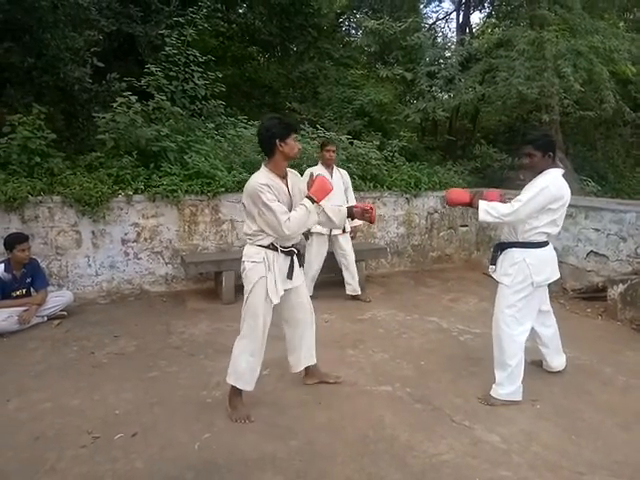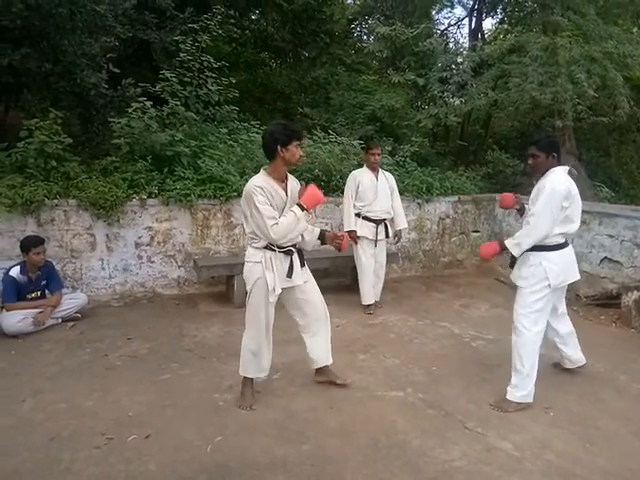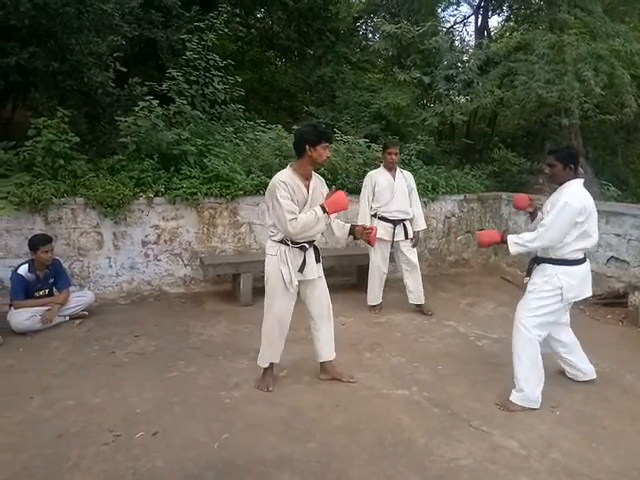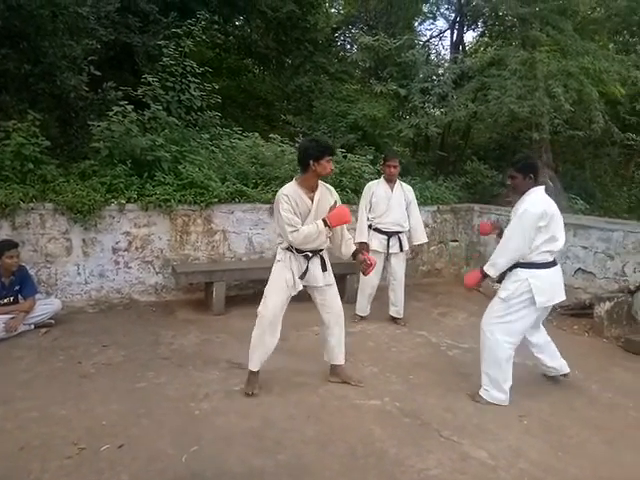
dt=0.7s
person 1, frame 1
left shoulder: (293, 177)
right shoulder: (259, 186)
left elbow: (317, 211)
right elbow: (287, 228)
left wrist: (350, 212)
right wrist: (311, 198)
left hip: (287, 260)
right hip: (262, 262)
left knee: (301, 315)
right knee: (254, 328)
left ankle: (310, 370)
right ankle: (236, 395)
person 1, frame 2
left shoulder: (293, 183)
right shoulder: (256, 188)
right elbow: (275, 232)
left wrist: (323, 236)
right wrist: (302, 207)
left hip: (292, 260)
right hip: (264, 262)
left knee: (316, 311)
right knee: (259, 325)
left ankle: (322, 368)
right ankle: (248, 384)
person 1, frame 3
left shoulder: (319, 182)
right shoulder: (281, 182)
left elbow: (327, 223)
right elbow: (292, 226)
left wrist: (353, 230)
right wrist: (324, 208)
left hip: (309, 254)
right hip: (283, 255)
left knee: (321, 310)
right knee: (278, 314)
left ankle: (327, 366)
right ankle: (268, 368)
person 1, frame 4
left shoulder: (329, 192)
right shoulder: (286, 195)
left elbow: (338, 231)
right elbow: (295, 236)
left wrist: (356, 254)
right wrist: (325, 222)
left hip: (318, 261)
right hip: (289, 261)
left knee: (334, 315)
right knee: (269, 314)
left ankle: (336, 369)
right ankle: (253, 371)
person 2, frame 1
left shoulder: (549, 184)
right shoulder: (548, 181)
left elbow: (516, 212)
right elbow: (526, 212)
left wrist: (475, 203)
right wrist: (503, 205)
left hip: (527, 259)
right hip: (533, 257)
left knee: (507, 321)
right knee: (537, 311)
left ankle: (507, 391)
right ankle: (554, 360)
person 2, frame 2
left shoulder: (552, 184)
right shoulder: (562, 181)
left elbow: (538, 228)
left wrist: (507, 245)
right wrist: (524, 210)
left hip: (544, 261)
right hip: (556, 258)
left knee: (526, 322)
right knee: (554, 312)
left ankle: (520, 393)
right ankle: (572, 359)
person 2, frame 3
left shoulder: (571, 199)
right shoulder: (570, 193)
left elbow: (546, 238)
right elbow: (553, 230)
left wrist: (505, 239)
right wrist: (535, 214)
left hip: (559, 274)
right hip: (563, 270)
left knee: (528, 326)
right knee: (554, 324)
left ankle: (525, 396)
right ankle: (581, 370)
person 2, frame 4
left shoulder: (530, 205)
right shoulder: (541, 201)
left elbow: (513, 248)
left wrist: (484, 272)
right wrist: (503, 233)
left hip: (529, 279)
right hip: (543, 274)
left knee: (495, 328)
right knee: (528, 325)
left ankle: (494, 392)
right ankle: (556, 368)
person 3, frame 1
left shoulder: (343, 174)
right shoulder: (312, 173)
left elbow: (350, 199)
left wrist: (354, 222)
left hip: (341, 223)
right hip: (320, 223)
left knee: (348, 258)
right knee: (313, 260)
left ankle: (354, 291)
person 3, frame 2
left shoulder: (388, 177)
right shoulder: (356, 176)
left elbow: (395, 202)
right elbow: (348, 202)
left wrist: (399, 226)
right wrist: (350, 228)
left hip: (382, 226)
right hip: (363, 226)
left knee: (379, 264)
right knee: (366, 264)
left ankle: (374, 296)
right ankle: (367, 301)
person 3, frame 3
left shoulder: (407, 176)
right shoulder: (373, 176)
left elbow: (415, 203)
right elbow: (365, 204)
left wrist: (417, 228)
left hip: (404, 227)
right hip: (382, 227)
left knee: (411, 264)
right knee: (378, 266)
left ankle: (419, 302)
right ankle: (375, 301)
person 3, frame 4
left shoulder: (407, 190)
right shoulder: (372, 187)
left elbow: (414, 216)
right elbow: (363, 214)
left wrist: (417, 242)
right wrist: (362, 240)
left hip: (398, 240)
right hip: (376, 238)
left knee: (397, 278)
right knee: (370, 278)
left ankle: (396, 313)
right ankle: (361, 311)
